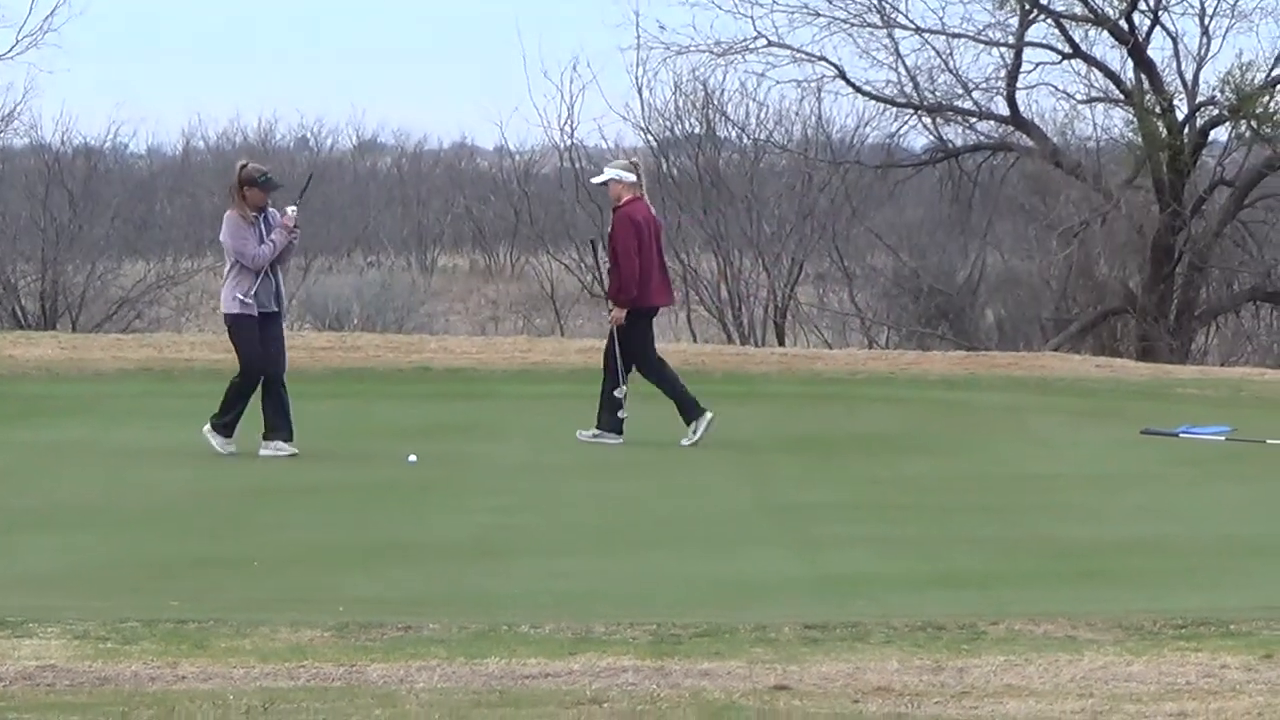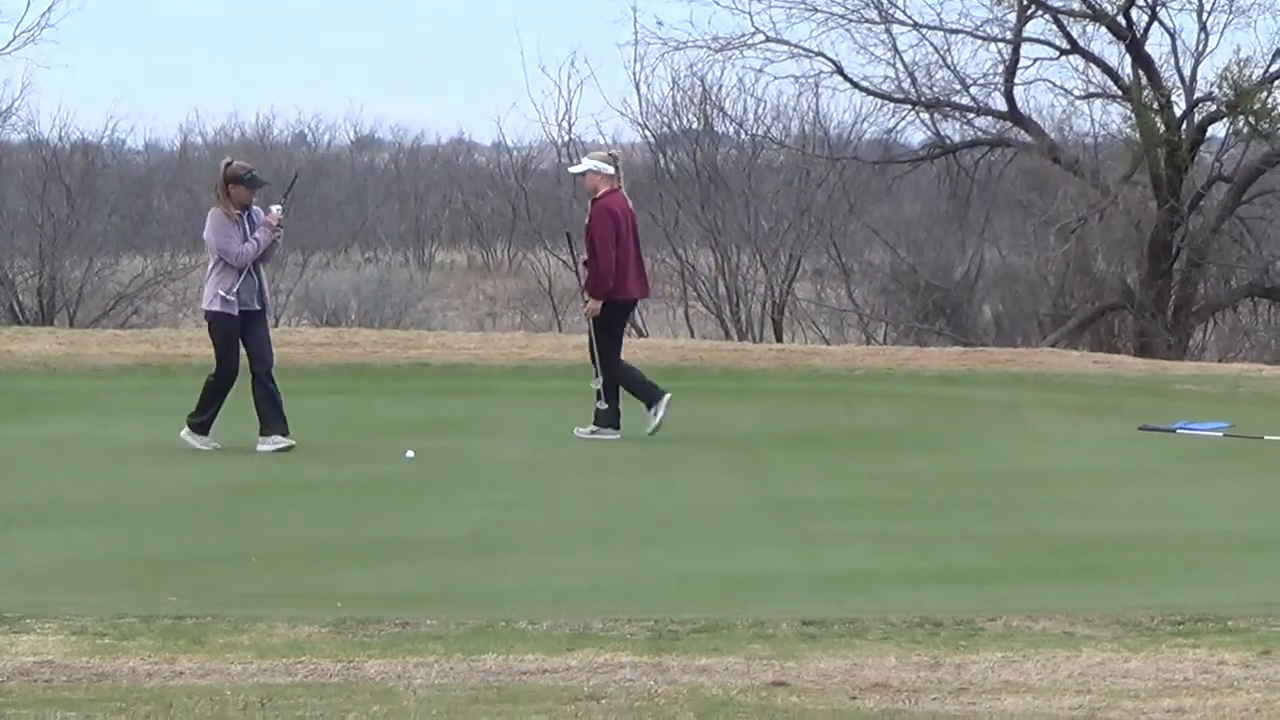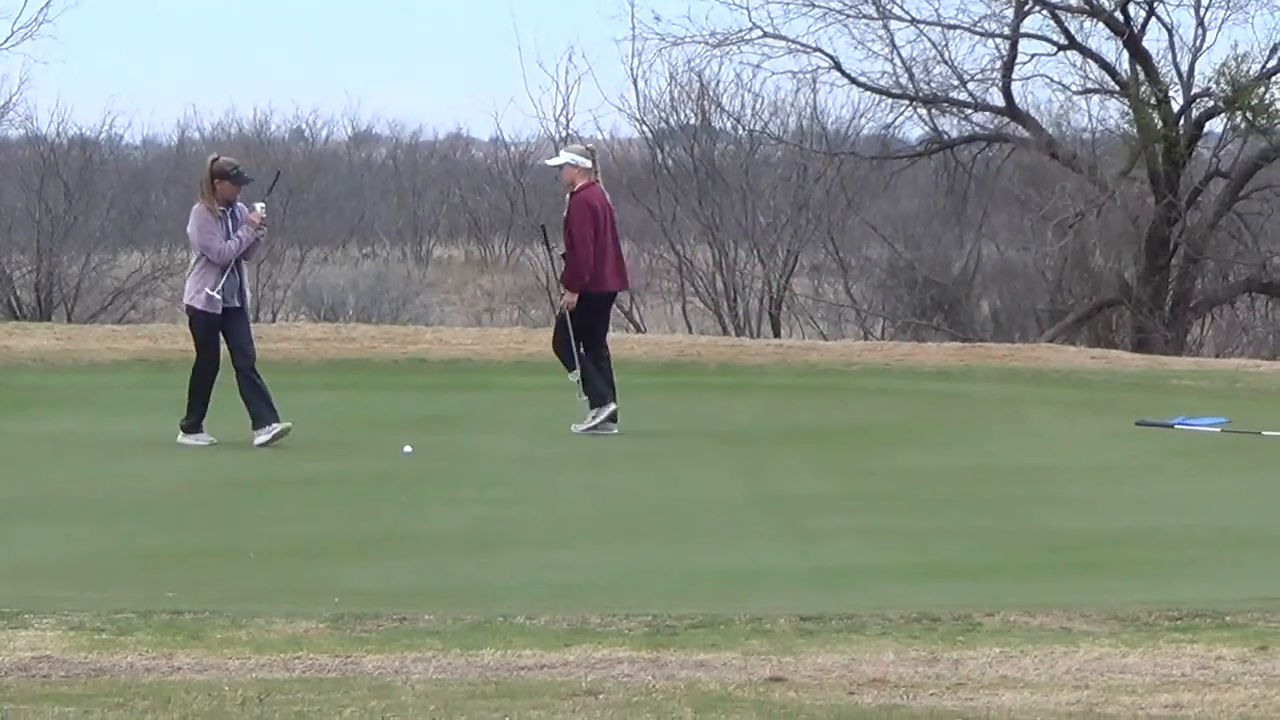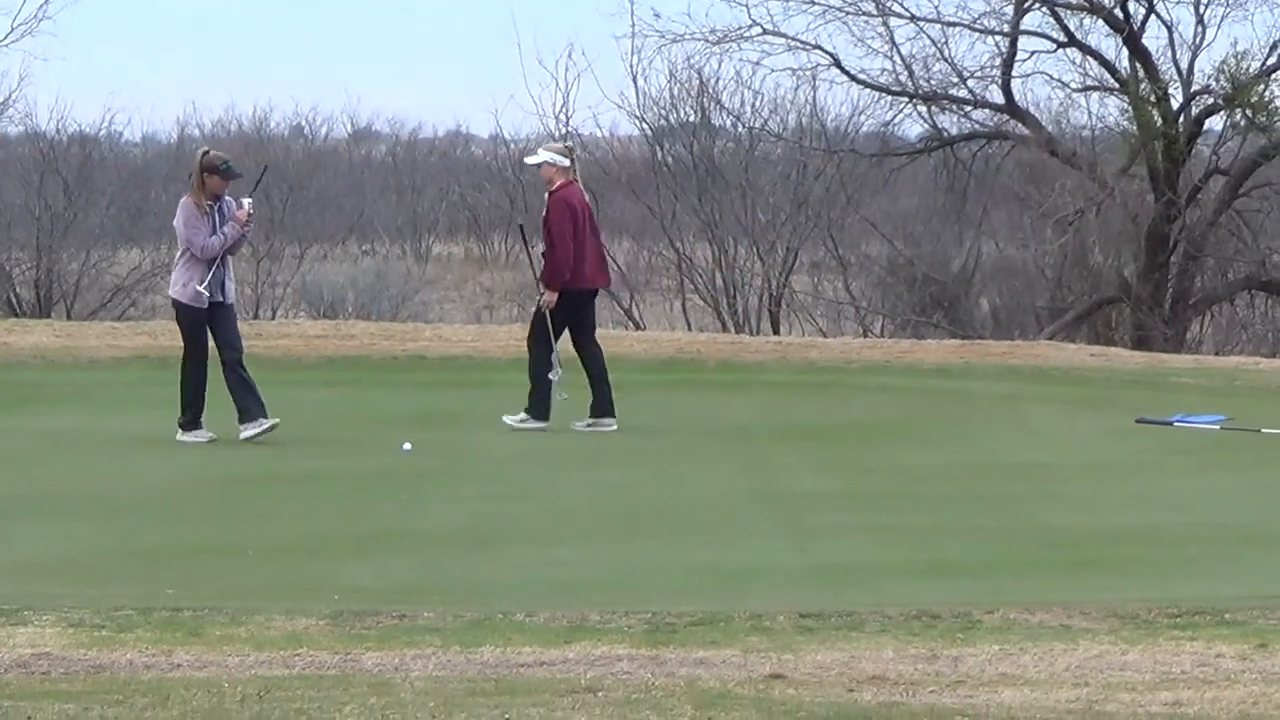
dt=0.1s
person 1, frame 1
left shoulder: (271, 215)
right shoulder: (234, 220)
left elbow: (280, 259)
right elbow: (256, 259)
left wrist: (290, 233)
right wrist: (281, 232)
left hip: (269, 303)
right hip: (241, 304)
left knee: (275, 369)
right knee: (252, 367)
left ankle: (275, 438)
right ankle: (218, 428)
person 1, frame 2
left shoulder: (254, 213)
right shoulder: (218, 217)
left elbow: (263, 257)
right elbow: (238, 257)
left wrist: (273, 233)
right wrist: (263, 233)
left hip: (253, 301)
right hip: (223, 302)
left knee: (263, 365)
right knee: (227, 368)
left ankle: (273, 433)
right ankle: (196, 429)
person 1, frame 3
left shoulder: (238, 211)
right shoulder: (201, 213)
left elbow: (246, 253)
right elbow: (221, 254)
left wrist: (258, 231)
right wrist: (247, 230)
left hip: (235, 297)
right hip: (206, 298)
left knee: (246, 360)
right knee: (208, 363)
left ankle: (264, 424)
right ankle: (190, 429)
person 1, frame 4
left shoulder: (227, 205)
right shoulder: (189, 207)
left elbow: (233, 248)
right elbow: (205, 249)
left wrist: (245, 227)
right wrist: (235, 226)
left hip: (221, 292)
right hip: (192, 292)
left knee: (233, 354)
right knee: (195, 358)
left ankle: (253, 418)
right ankle: (189, 427)
person 2, frame 1
left shoulder: (625, 215)
right shoulder: (644, 210)
left elbow: (628, 263)
left wrist: (620, 303)
left hip: (637, 300)
right hip: (648, 296)
left knee: (648, 363)
right knee: (616, 360)
left ankle: (695, 414)
right ankle: (609, 427)
person 2, frame 2
left shoulder: (603, 207)
right shoulder: (620, 202)
left elbow: (605, 256)
left wrist: (596, 295)
left hip: (613, 293)
right hip: (628, 289)
left knee: (603, 356)
right knee: (606, 355)
left ankle: (655, 397)
right ankle: (606, 422)
person 2, frame 3
left shoulder: (581, 200)
right shoulder: (597, 194)
left elbow: (582, 249)
left wrist: (573, 287)
left hip: (590, 285)
right hip: (606, 283)
left knee: (564, 344)
right knee: (595, 347)
left ankle: (602, 401)
right ankle: (605, 416)
person 2, frame 4
left shoulder: (559, 199)
right shoulder: (575, 193)
left elbow: (562, 247)
left wrist: (553, 286)
left hip: (569, 283)
right hip: (586, 281)
left knee: (540, 343)
right knee: (586, 345)
left ankle: (537, 413)
right ankle: (603, 414)
